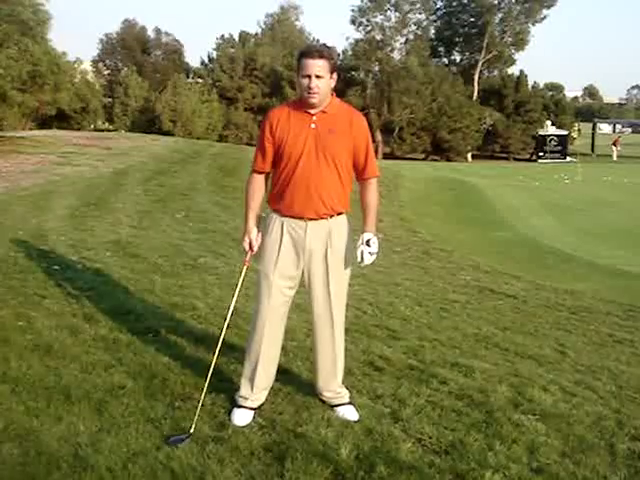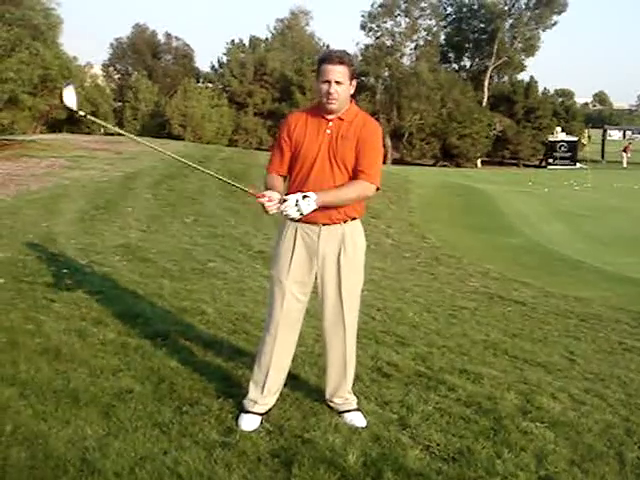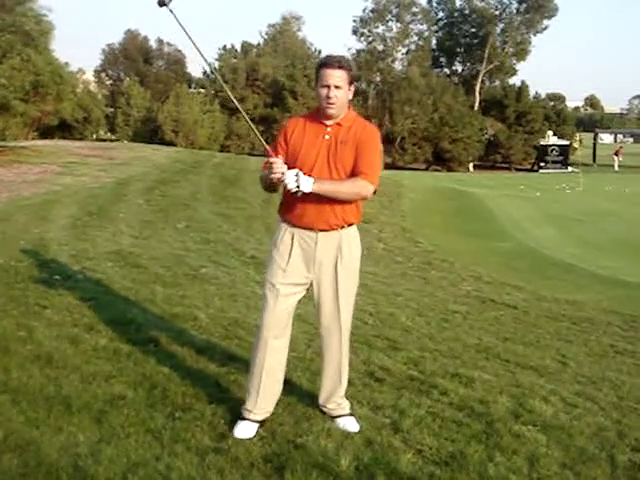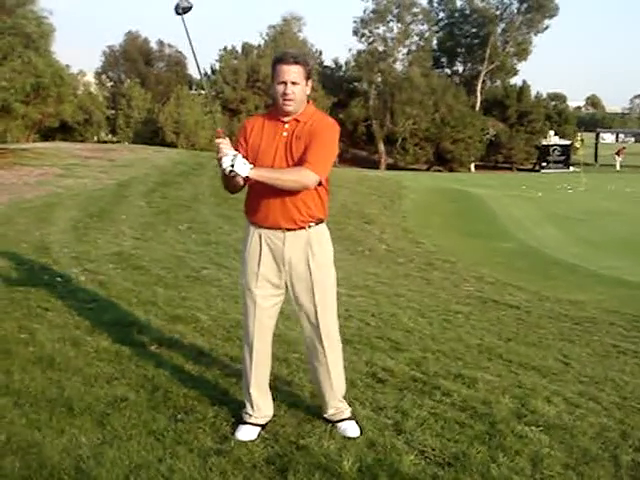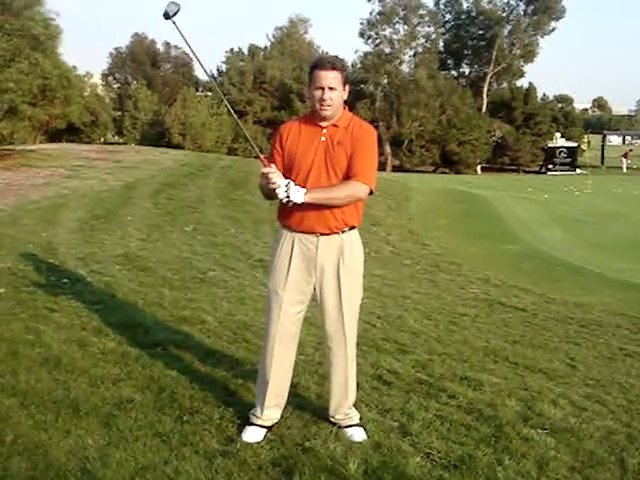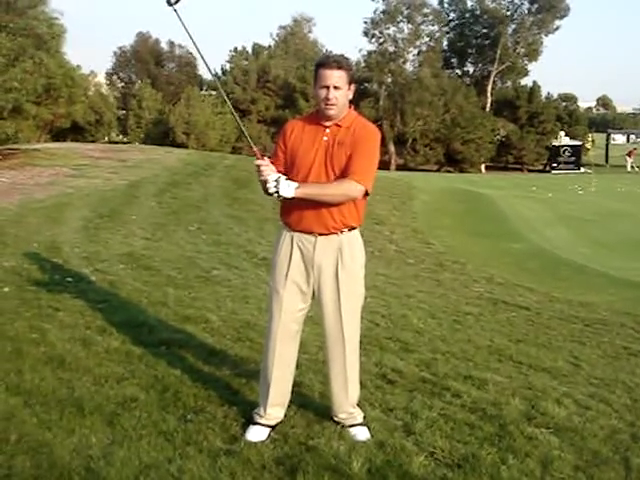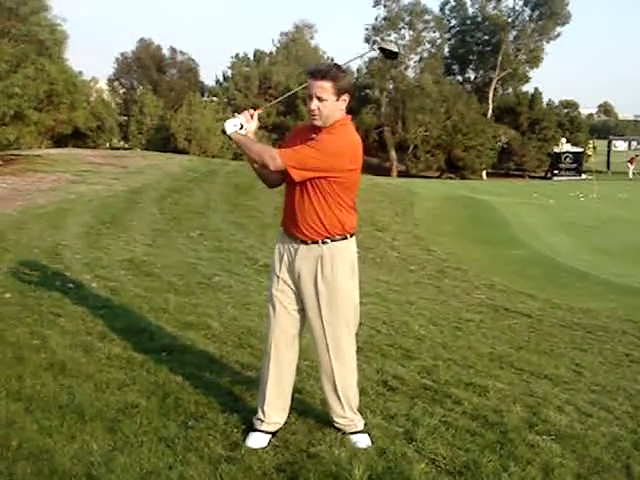
dt=0.7s
person 1, frame 1
left shoulder: (353, 120)
right shoulder: (276, 118)
left elbow: (368, 178)
right elbow: (259, 174)
left wrist: (370, 229)
right wrist: (250, 225)
left hip: (331, 230)
right hip: (282, 227)
left knee: (330, 312)
right knee: (269, 310)
left ankle: (332, 389)
right ankle: (251, 393)
person 1, frame 2
left shoulder: (367, 127)
right shoulder: (294, 122)
left elbow: (366, 185)
right elbow: (276, 172)
left wrist: (312, 198)
right wrist: (273, 192)
left hip: (344, 235)
right hip: (297, 232)
left knee: (342, 319)
right knee: (282, 316)
left ankle: (341, 396)
right ankle: (259, 398)
person 1, frame 3
left shoulder: (365, 132)
right shoulder: (293, 127)
left elbow: (365, 186)
right elbow: (267, 183)
left wrist: (310, 183)
right wrist: (274, 176)
left hip: (339, 241)
right hip: (292, 236)
left knee: (336, 324)
right knee: (273, 320)
left ankle: (334, 401)
right ankle: (256, 408)
person 1, frame 4
left shoulder: (325, 126)
right shoulder: (253, 126)
left elbow: (307, 178)
right elbow: (233, 186)
left wrist: (250, 170)
right wrist: (229, 166)
left hip: (309, 238)
right hip: (262, 238)
left knee: (323, 324)
right knee: (257, 326)
left ankle: (336, 406)
right ankle: (256, 411)
person 1, frame 5
left shoulder: (362, 132)
right shoulder: (288, 131)
left elbow: (359, 189)
right elbow: (268, 190)
left wrist: (300, 194)
right wrist: (272, 184)
left hip: (340, 245)
right hip: (293, 242)
left knee: (342, 330)
right knee: (280, 326)
left ankle: (343, 411)
right ankle: (265, 412)
person 1, frame 6
left shoulder: (365, 133)
right shoulder: (292, 128)
left elbow: (353, 189)
right elbow: (279, 184)
left wrist: (293, 189)
right wrist: (268, 177)
left hip: (341, 245)
right hip: (294, 242)
left knee: (343, 330)
right knee: (282, 326)
left ankle: (347, 411)
right ankle: (269, 412)
person 1, frame 7
left shoulder: (343, 142)
right shoulder: (301, 132)
left elbow: (276, 161)
right elbow: (273, 178)
left wrist: (238, 136)
right wrist: (249, 137)
left hip: (330, 254)
right hip: (289, 247)
left knee: (336, 338)
right knee: (280, 333)
left ankle: (348, 419)
right ankle: (268, 418)
